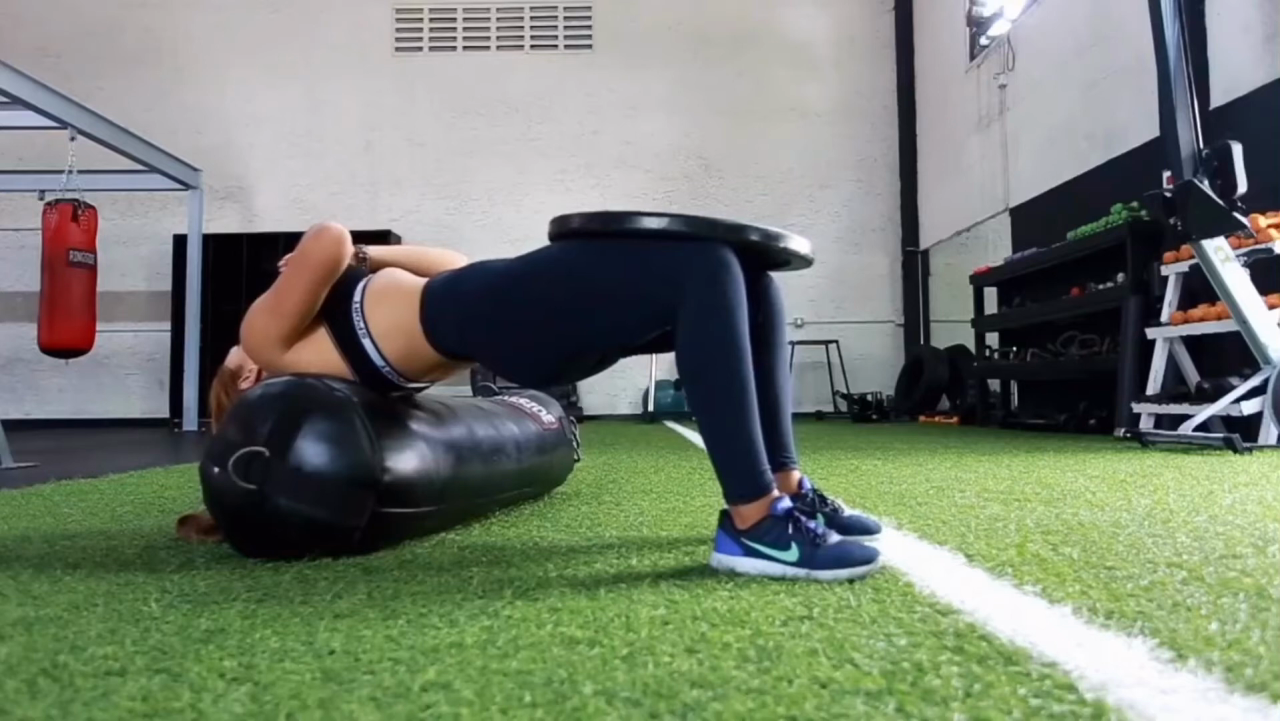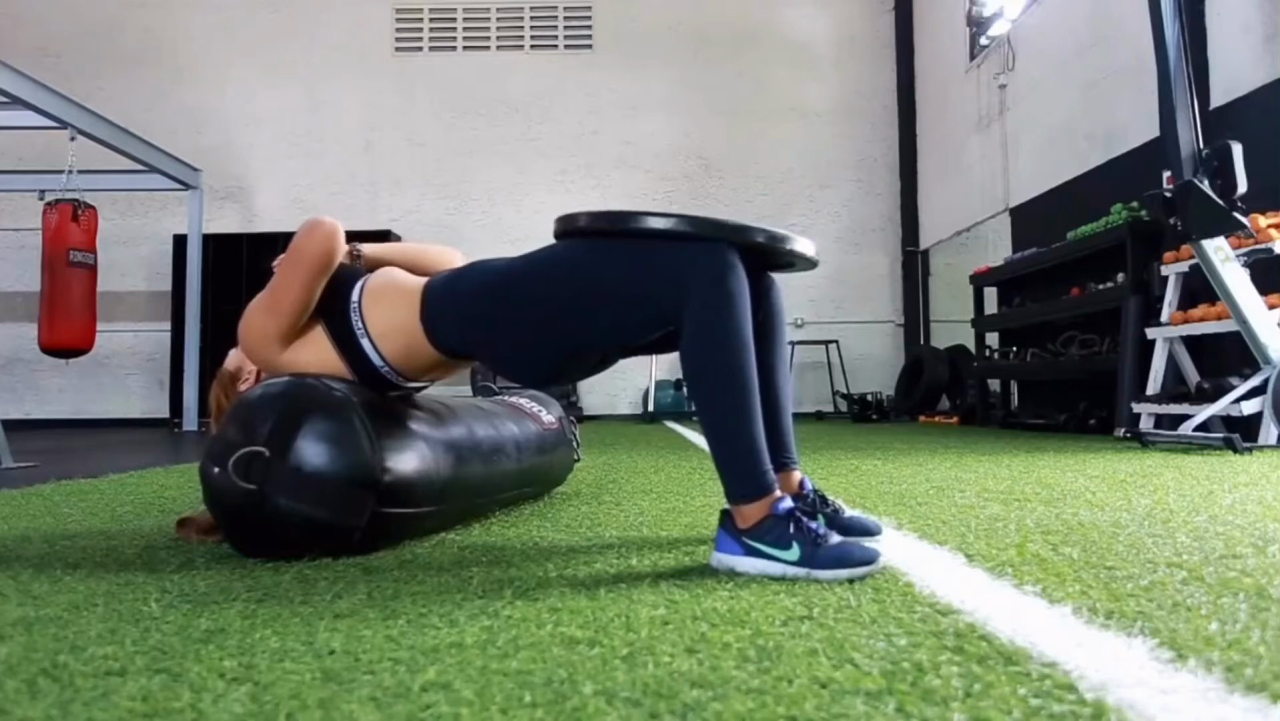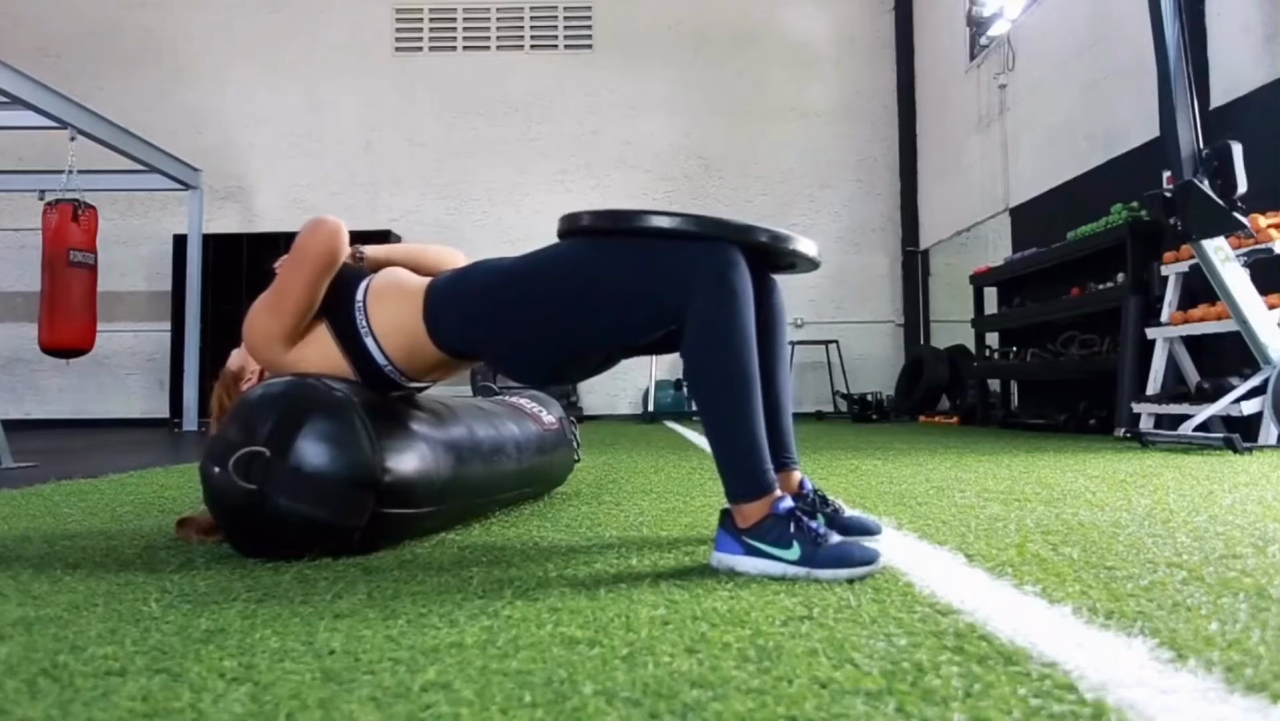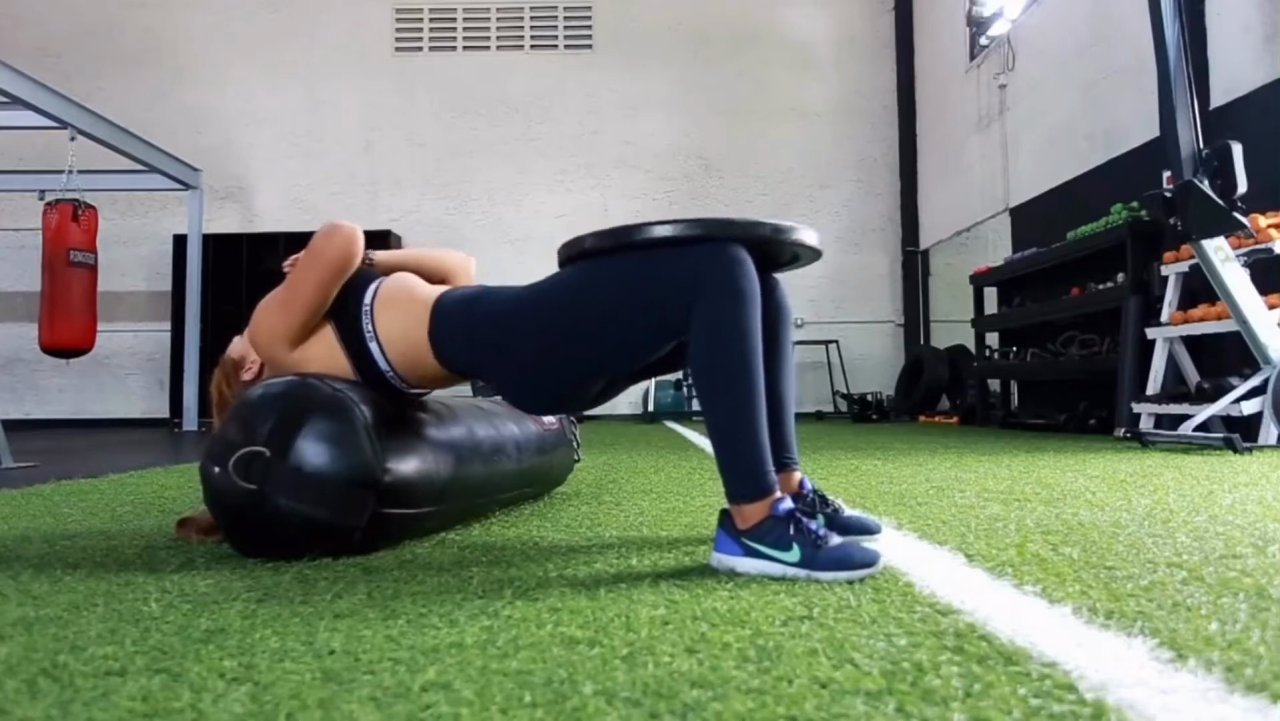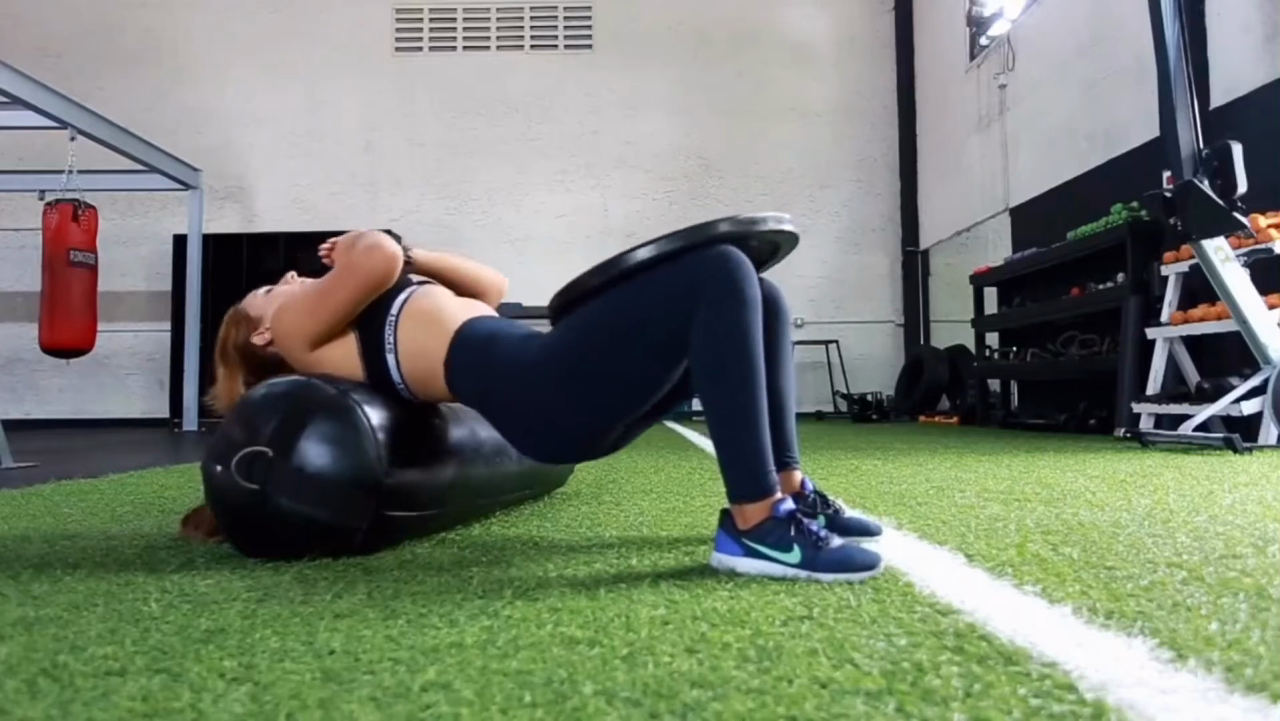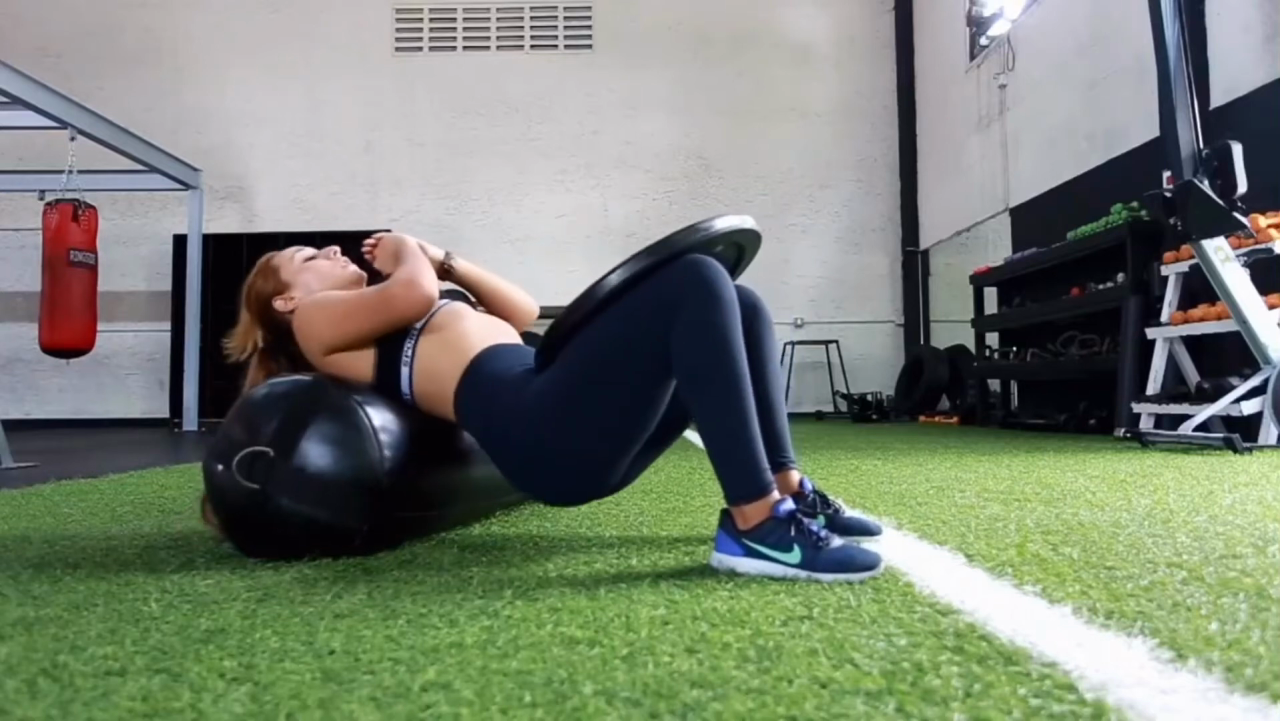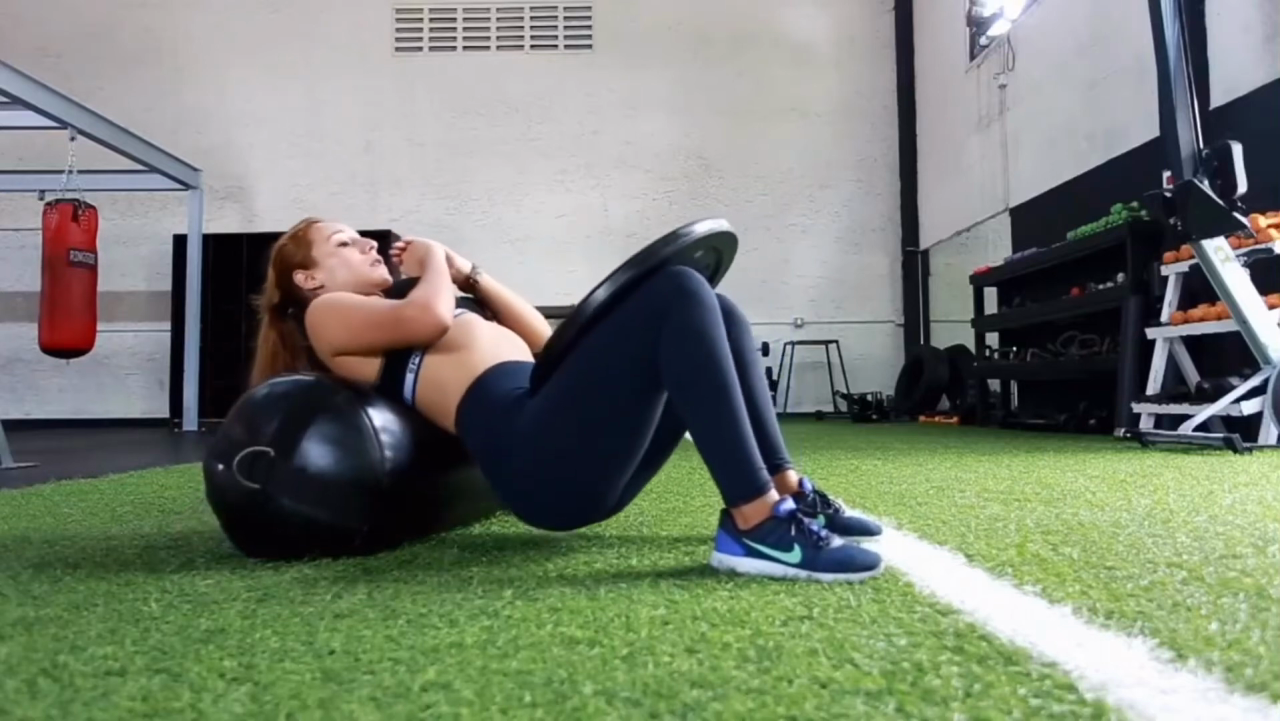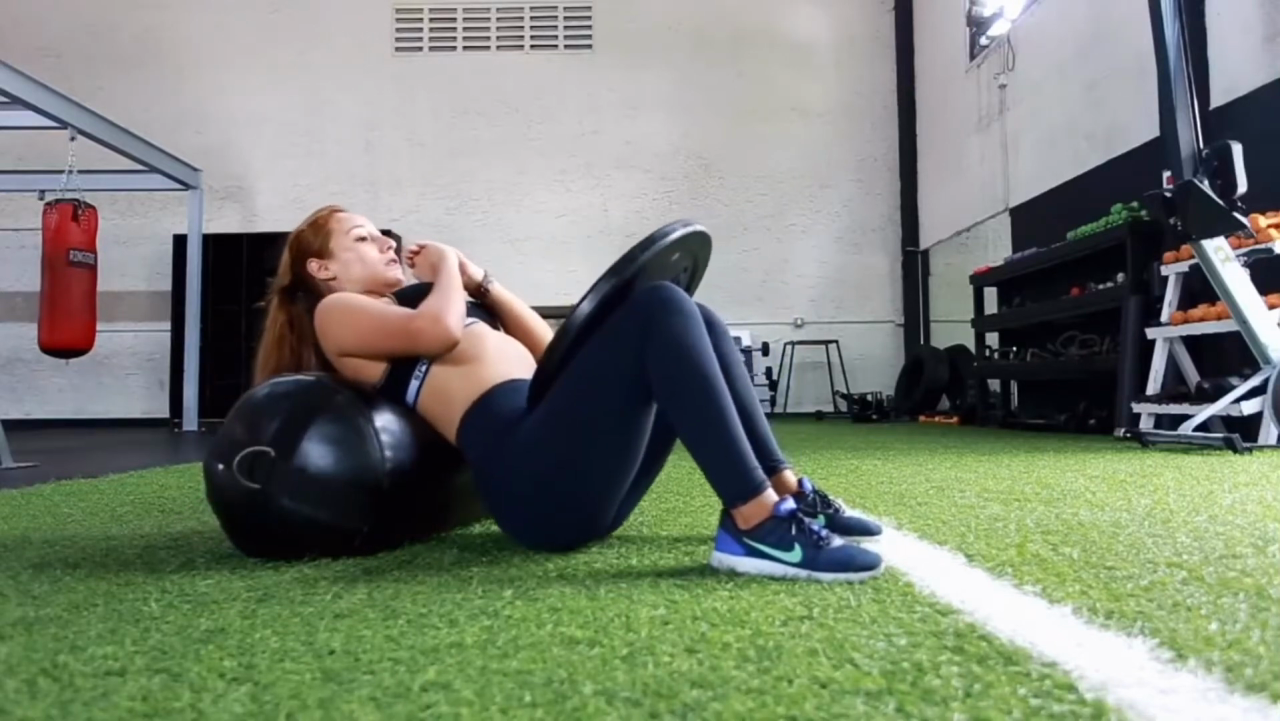
dt=0.2s
person 1, frame 1
right shoulder: (270, 336)
left elbow: (450, 263)
right elbow: (330, 240)
left wrist: (366, 259)
right wrist: (351, 257)
left hip: (533, 324)
right hip: (506, 316)
left knee: (746, 280)
right knee: (705, 269)
left ankle: (784, 489)
right ankle: (755, 525)
person 1, frame 2
left shoulder: (355, 343)
right shoulder: (267, 334)
left elbow: (446, 262)
right elbow: (320, 236)
left wrist: (359, 256)
right wrist: (343, 254)
left hip: (543, 322)
right hip: (509, 314)
left knee: (746, 280)
right knee: (709, 268)
left ankle: (785, 488)
right ankle: (756, 524)
person 1, frame 3
left shoulder: (373, 347)
right shoulder: (271, 336)
left elbow: (449, 261)
right elbow: (325, 234)
left wrist: (361, 258)
right wrist: (347, 255)
left hip: (542, 323)
right hip: (510, 314)
left knee: (744, 280)
right knee: (715, 268)
left ankle: (786, 490)
right ankle: (756, 524)
person 1, frame 4
left shoulder: (379, 345)
right shoulder: (276, 335)
left elbow: (459, 270)
right elbow: (340, 239)
left wrist: (372, 263)
right wrist: (359, 259)
left hip: (539, 341)
right hip: (525, 339)
left knee: (752, 289)
right knee: (721, 271)
left ankle: (787, 490)
right ankle: (756, 525)
person 1, frame 5
left shoulder: (375, 330)
right shoulder: (296, 329)
left elbow: (489, 286)
right elbow: (376, 257)
left wrist: (406, 258)
right wrist: (376, 249)
left hip: (565, 384)
right hip: (545, 389)
left knee: (757, 298)
right knee: (720, 275)
left ankle: (788, 490)
right ankle: (757, 526)
person 1, frame 6
left shoulder: (386, 328)
right shoulder: (317, 324)
left elbow: (522, 311)
right elbow: (415, 293)
left wrist: (440, 258)
right wrist: (410, 258)
left hip: (574, 421)
right hip: (547, 428)
left knee: (741, 307)
right knee: (696, 282)
left ankle: (787, 493)
right ankle: (756, 528)
person 1, frame 7
left shoulder: (399, 324)
right shoulder: (327, 316)
left elbow: (538, 337)
right elbow: (427, 316)
left wrist: (465, 273)
right wrist: (433, 263)
left hip: (584, 453)
right hip: (543, 453)
left knee: (715, 315)
right knee: (677, 294)
left ankle: (789, 492)
right ankle: (756, 526)
person 1, frame 8
left shoulder: (403, 316)
right shoulder: (336, 313)
left elbow: (544, 351)
right elbow: (437, 331)
left wrist: (477, 281)
right wrist: (447, 271)
left hip: (583, 472)
right hip: (541, 477)
left knee: (693, 323)
right knee: (660, 307)
left ankle: (787, 491)
right ankle: (757, 526)
